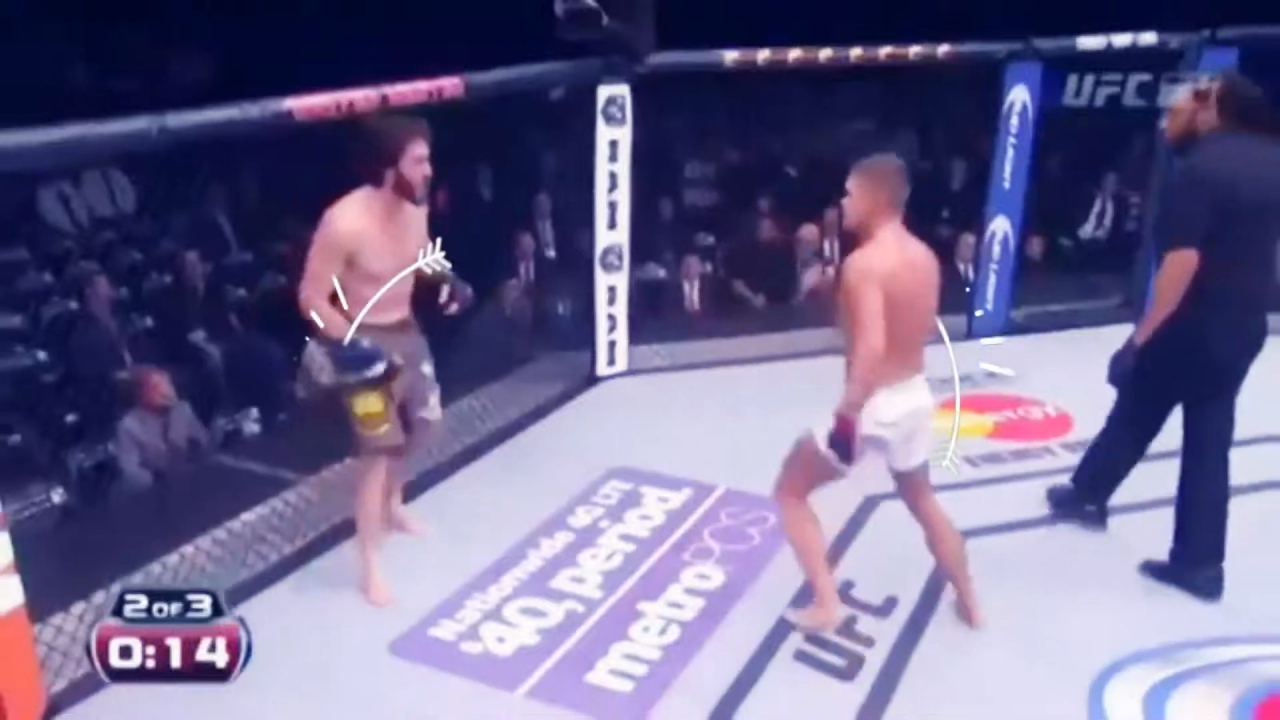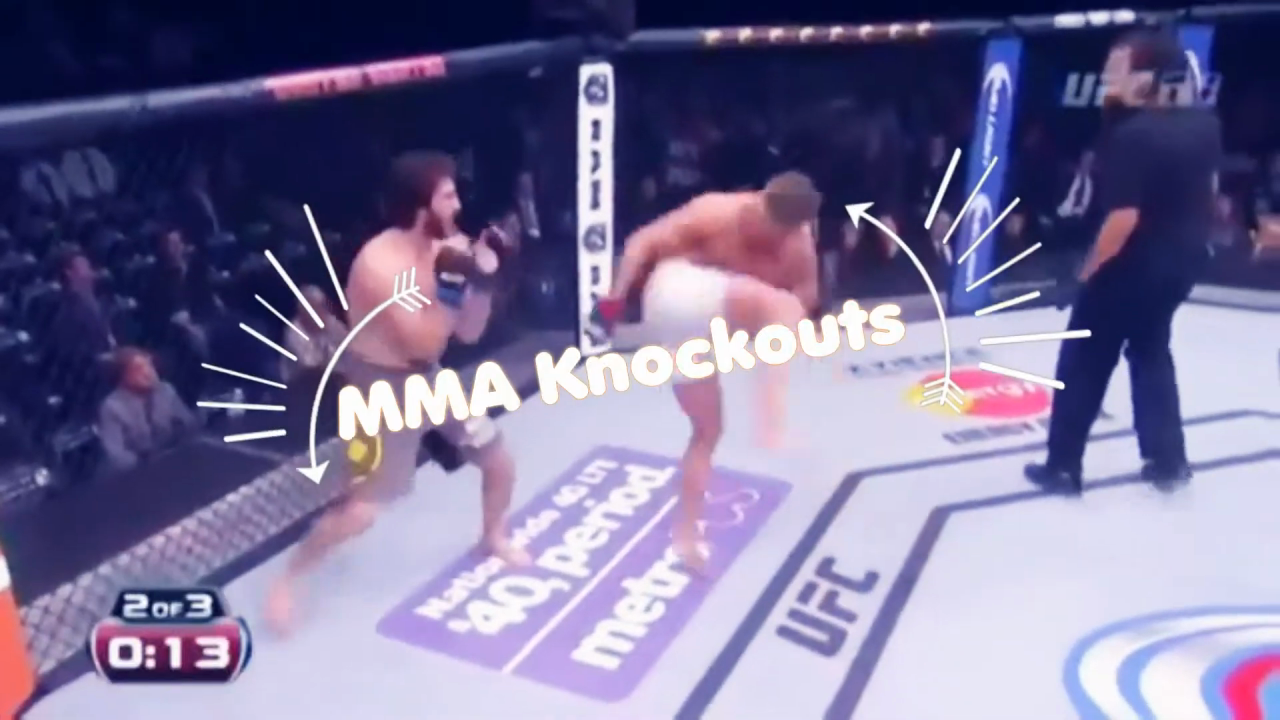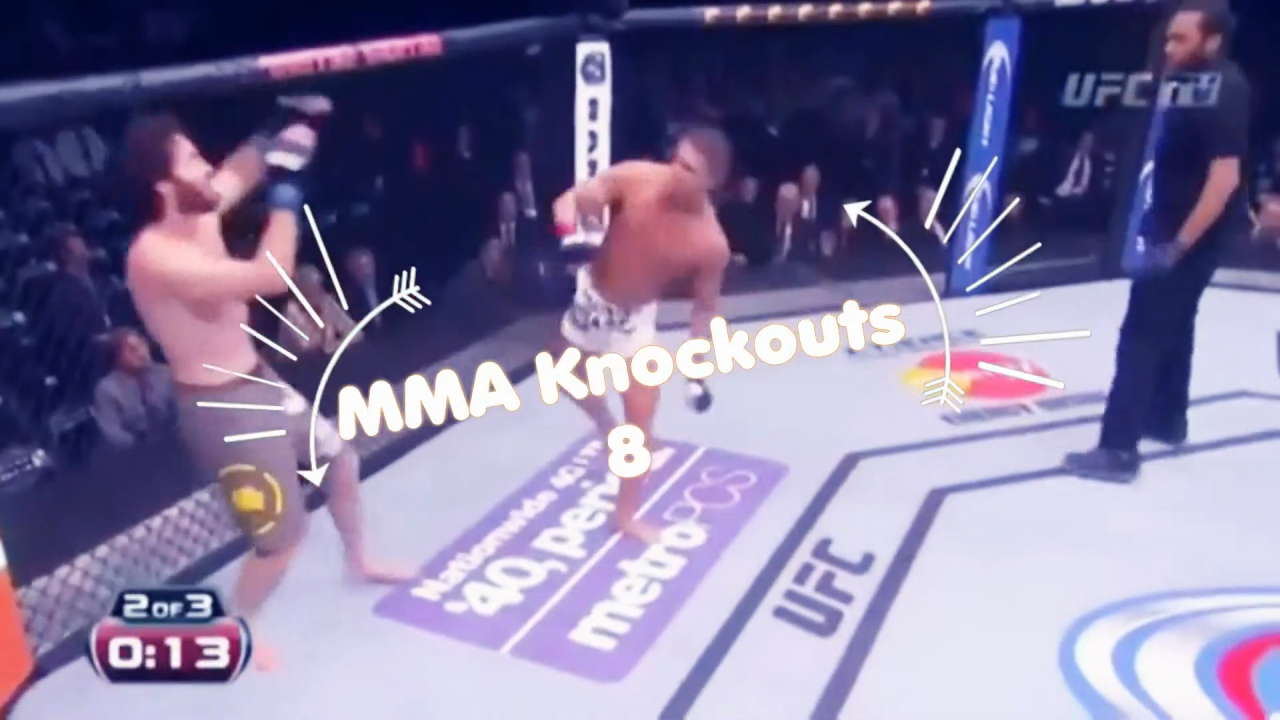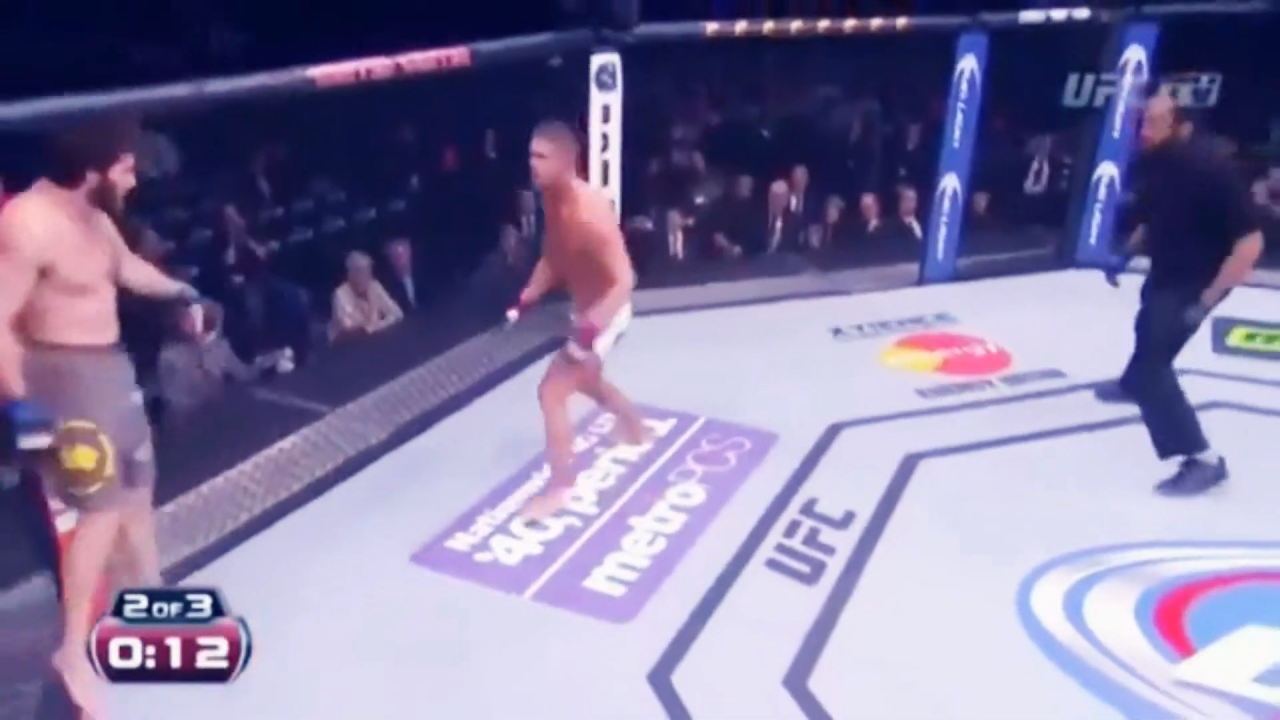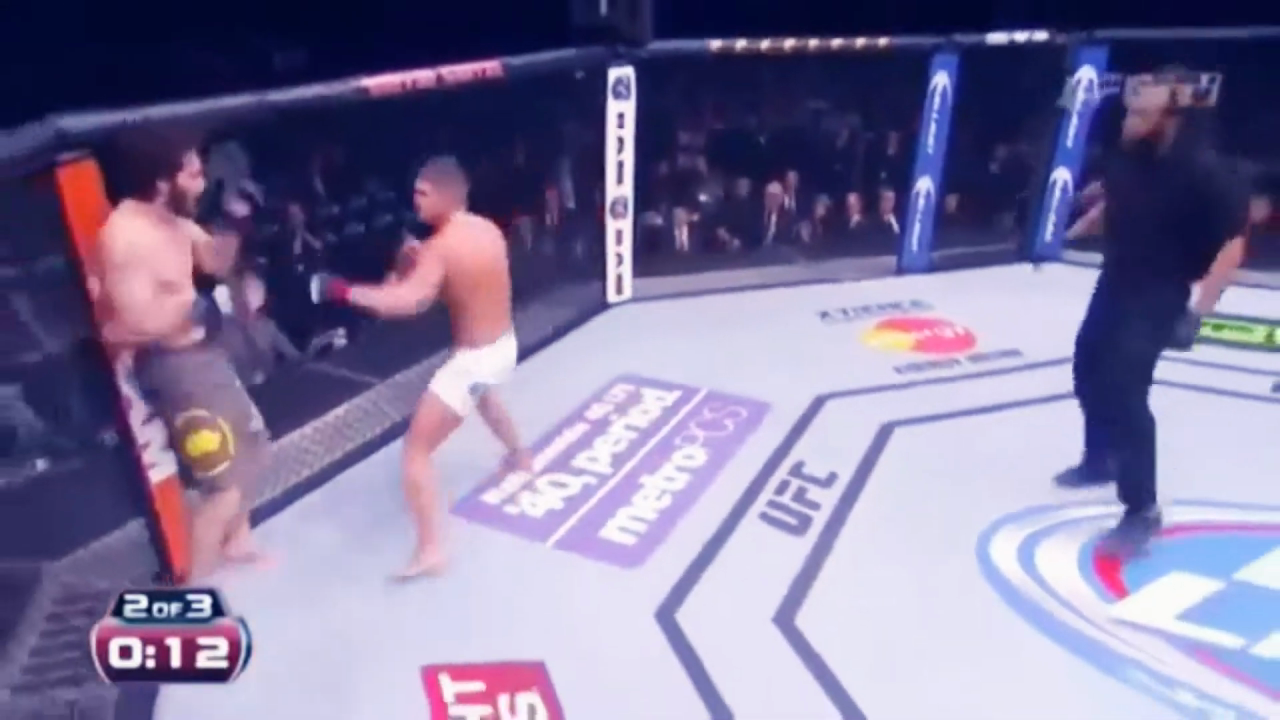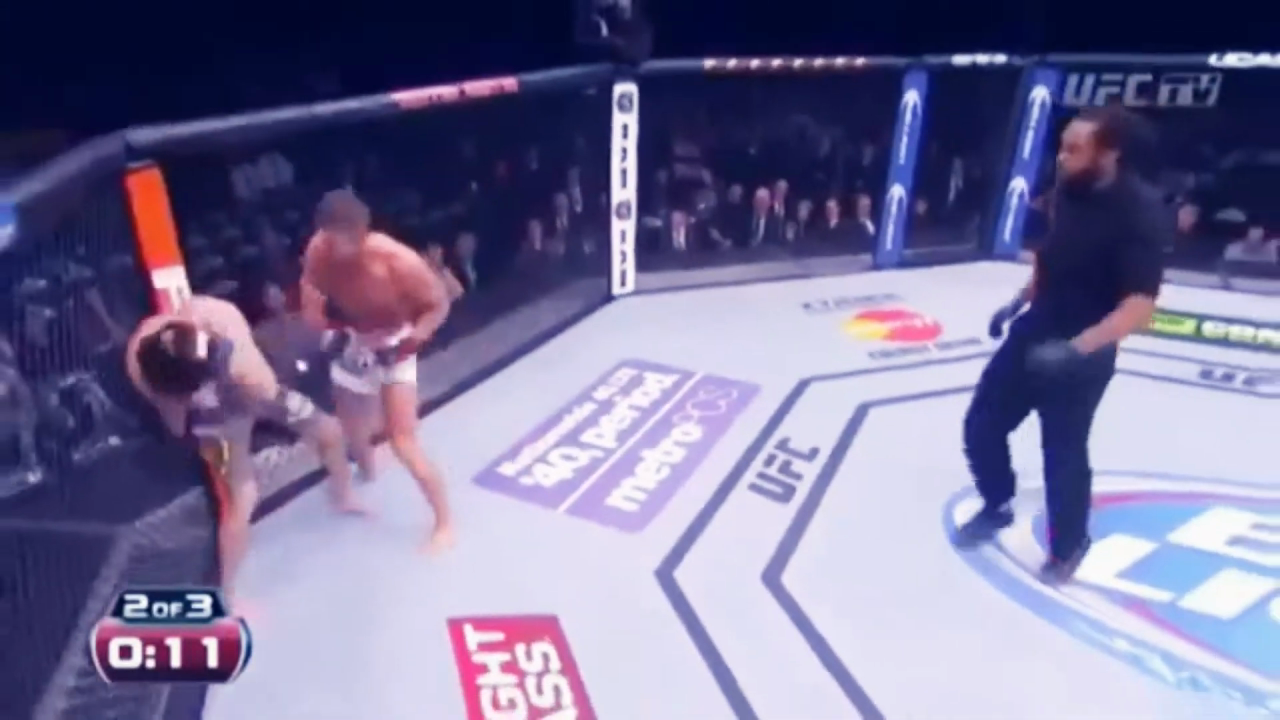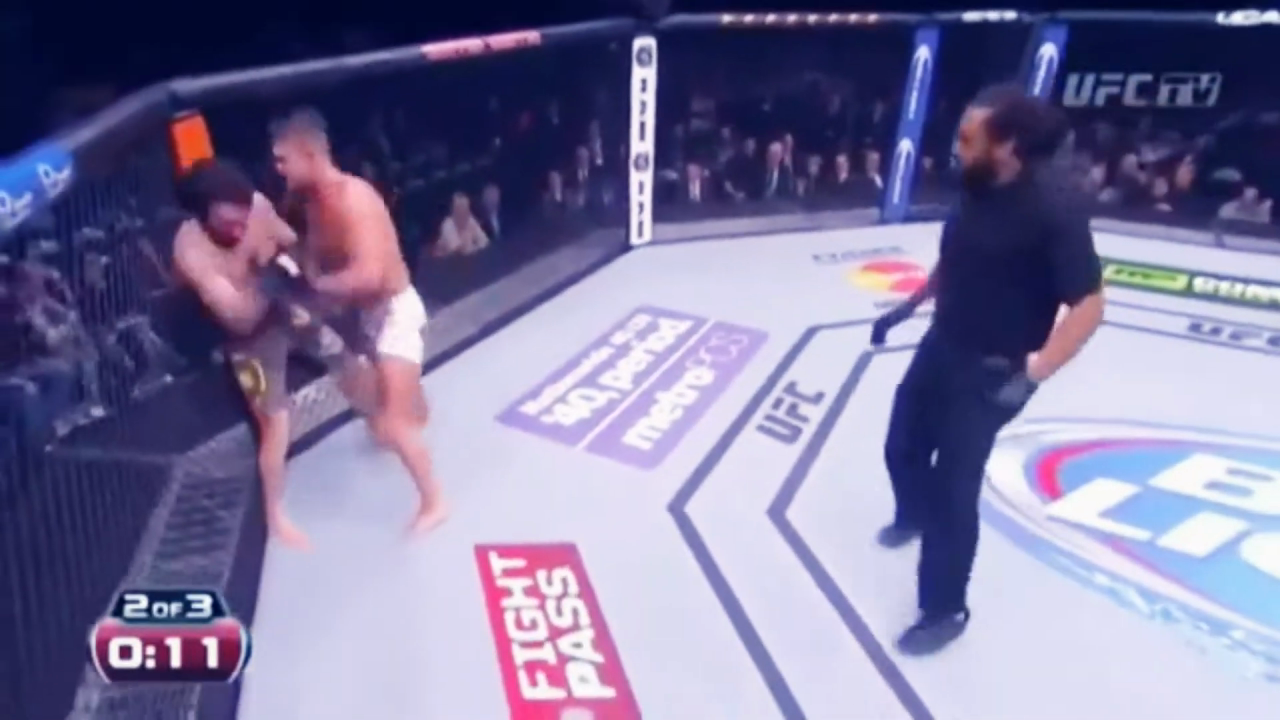
dt=0.5s
person 1, frame 1
left shoulder: (1196, 170)
left elbow: (1181, 263)
left wrist: (1139, 338)
left hip: (1194, 322)
left knee: (1137, 413)
right knee: (1209, 436)
left ankle: (1089, 497)
right ankle: (1200, 562)
person 1, frame 2
left shoulder: (1134, 134)
right shoulder: (1203, 119)
left elbow: (1124, 219)
right elbow: (1207, 186)
left wrist: (1082, 276)
left hip: (1134, 266)
right hip: (1183, 260)
left knee: (1083, 363)
right knee: (1151, 351)
left ankle: (1063, 466)
right ankle: (1167, 458)
person 1, frame 3
left shoulder: (1221, 93)
right shoulder: (1214, 84)
left elbow: (1225, 177)
left wrist: (1178, 245)
left hip: (1195, 230)
right hip: (1182, 223)
left knee: (1143, 332)
right knee: (1170, 322)
left ankle: (1116, 450)
right ankle: (1165, 418)
person 1, frame 4
left shoulder: (1209, 168)
right shoulder: (1154, 160)
left elbow: (1250, 242)
left wrist: (1206, 300)
right wrist: (1126, 252)
left hip: (1195, 281)
right hip: (1167, 270)
left knee: (1150, 361)
right knee: (1148, 330)
left ankle: (1202, 459)
right ankle: (1135, 384)
person 1, frame 5
left shoulder: (1203, 171)
right shoulder: (1128, 152)
left elbow: (1232, 245)
left wrist: (1199, 309)
right wrist: (1067, 237)
left hip: (1157, 302)
right hip: (1112, 287)
left knee: (1128, 395)
right knee: (1089, 375)
left ankle: (1141, 509)
right ankle: (1101, 461)
person 1, frame 6
left shoulder: (1140, 213)
right shoulder: (1069, 192)
left elbow: (1140, 306)
left wrist: (1075, 348)
right wrist: (1016, 304)
left hip: (1080, 354)
right hip: (1035, 331)
left knee: (1064, 454)
right knee: (981, 426)
left ankle: (1069, 545)
right ankle: (994, 508)
person 1, frame 7
left shoulder: (1055, 209)
right shoulder: (976, 189)
left elbow: (1087, 307)
left wrist: (1030, 377)
right wrist: (906, 307)
left hip: (990, 371)
right hip: (941, 347)
left knee: (953, 486)
right knee: (902, 448)
left ankle: (945, 610)
right ankle: (917, 515)
person 2, frame 1
left shoulder: (415, 208)
right shoulder: (343, 225)
right elbow: (310, 299)
right wrist: (355, 346)
left hip: (407, 335)
right hip: (367, 347)
left knee: (421, 430)
right knee: (380, 454)
left ankle: (390, 503)
right ankle: (369, 566)
person 2, frame 2
left shoulder: (448, 247)
right shoulder: (379, 266)
left elbow: (469, 331)
right elbow: (425, 343)
left wrist: (483, 278)
right wrist: (451, 288)
left hip: (426, 375)
right hip: (378, 382)
left knee: (499, 461)
right knee: (362, 508)
left ankle: (493, 537)
right ankle: (290, 577)
person 2, frame 3
left shoulder: (196, 217)
right shoulder: (158, 259)
left elbow: (239, 174)
right elbow: (269, 275)
left wrist: (282, 144)
right wrist: (287, 190)
left hip: (260, 384)
right hip: (220, 411)
left knee: (344, 467)
right knee: (280, 543)
left ankle: (357, 561)
person 2, frame 4
left shoulder: (91, 212)
left elbow: (124, 266)
left wrist: (182, 293)
left hip: (111, 361)
right hip: (67, 372)
left knee: (137, 486)
right knee: (103, 510)
right ankle: (75, 651)
person 2, frame 5
left shoulder: (169, 218)
right shoulder: (126, 236)
left elbow: (214, 262)
right elbow: (136, 324)
right wrist: (195, 309)
left hip: (201, 354)
right hip: (170, 364)
left knee: (255, 445)
right knee: (227, 490)
left ankle: (237, 542)
person 2, frame 6
left shoulder: (218, 317)
right shoulder: (141, 362)
left elbow: (267, 389)
right elbow: (177, 418)
left wrist: (222, 360)
right wrist: (194, 423)
left hip: (244, 391)
right hip: (212, 414)
left knee: (328, 431)
right knee: (243, 498)
left ankle: (345, 498)
right ankle: (226, 593)
person 2, frame 7
left shoulder: (253, 207)
right shoulder: (190, 251)
left elbow: (291, 243)
right elbow: (241, 319)
left wrist: (289, 262)
right wrist: (268, 277)
left hip: (283, 309)
right hip: (248, 335)
left knee: (344, 359)
right knee: (278, 425)
right ankle: (274, 515)
person 3, frame 1
left shoulder: (862, 264)
right shoulder: (922, 255)
left elbow: (871, 346)
left wrist: (846, 418)
left hip: (872, 409)
right hip: (914, 398)
left knee: (792, 491)
right knee: (923, 504)
left ankle: (825, 603)
right ankle: (968, 602)
person 3, frame 2
left shoulder: (800, 249)
right shoulder: (716, 212)
left elbow: (805, 298)
right elbow: (646, 240)
right wrist: (615, 296)
left hip: (698, 316)
right hip: (677, 294)
left knee: (707, 432)
right knee: (779, 307)
left ankle: (687, 536)
person 3, frame 3
left shoulder: (709, 245)
right shoulder: (633, 179)
left elbow: (706, 305)
right elbow: (572, 202)
right wrist: (565, 225)
left hip: (632, 318)
right hip: (591, 298)
left knee: (640, 418)
left ankle: (627, 513)
right ankle: (611, 436)
person 3, frame 4
left shoulder: (589, 214)
right shoulder: (550, 200)
left elbow: (624, 281)
left wrist: (594, 326)
right wrist: (525, 300)
left hip: (600, 314)
right hip: (584, 307)
left knee: (552, 393)
right knee: (587, 380)
left ankle: (559, 487)
right ankle: (636, 429)
person 3, frame 5
left shoulder: (442, 247)
right shoulder: (488, 229)
left elbow: (409, 300)
left wrist: (343, 291)
left hip: (475, 358)
right hip: (503, 347)
left knee: (415, 453)
right knee: (486, 403)
left ankle: (430, 548)
right ankle: (520, 459)
person 3, frame 6
left shoulder: (401, 263)
right shoulder: (319, 250)
left elbow: (439, 306)
right elbow: (312, 310)
left wrist: (414, 340)
right wrist: (340, 329)
left hip: (393, 348)
right hip: (353, 345)
left knee: (403, 442)
right knee: (351, 429)
left ankle: (444, 521)
right ankle: (366, 472)
person 3, frame 7
left shoulder: (351, 200)
right shoulder: (314, 202)
left elbow: (366, 276)
right elbow: (317, 261)
left wrist: (319, 284)
left hip: (396, 310)
right hip: (371, 309)
left knee: (395, 422)
right knee: (375, 387)
left ankle: (433, 503)
right ankle: (419, 413)
